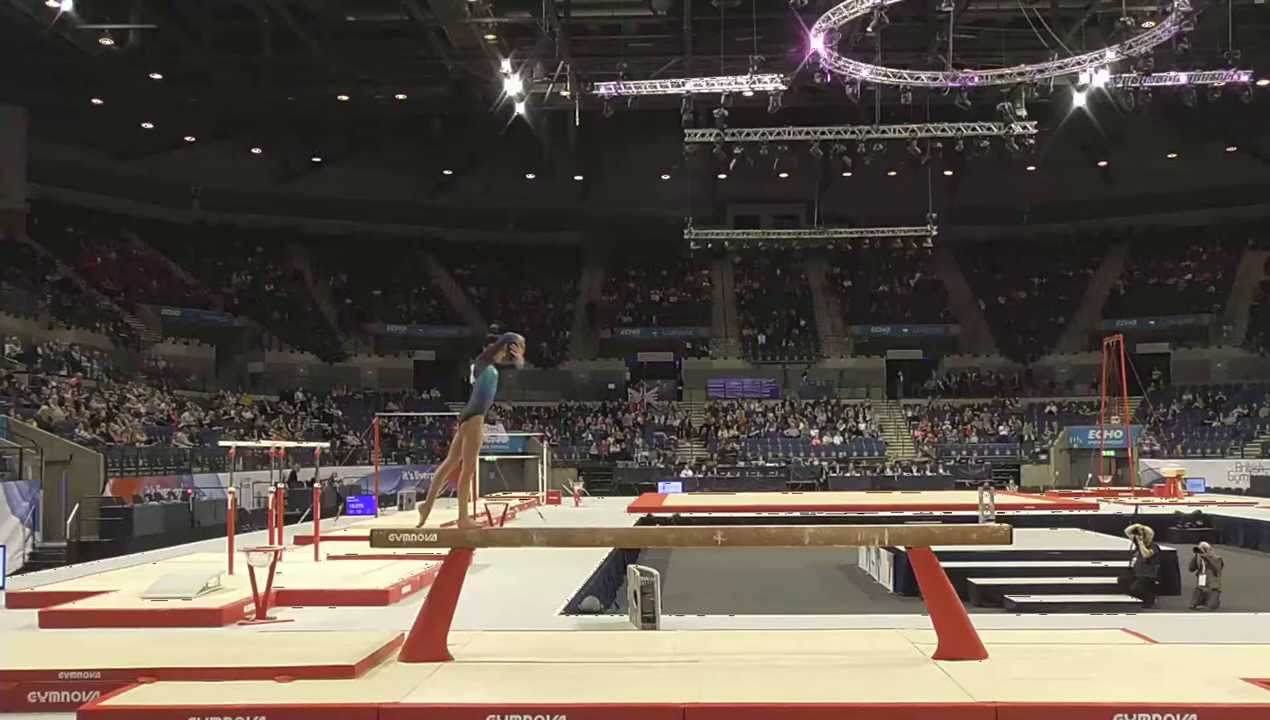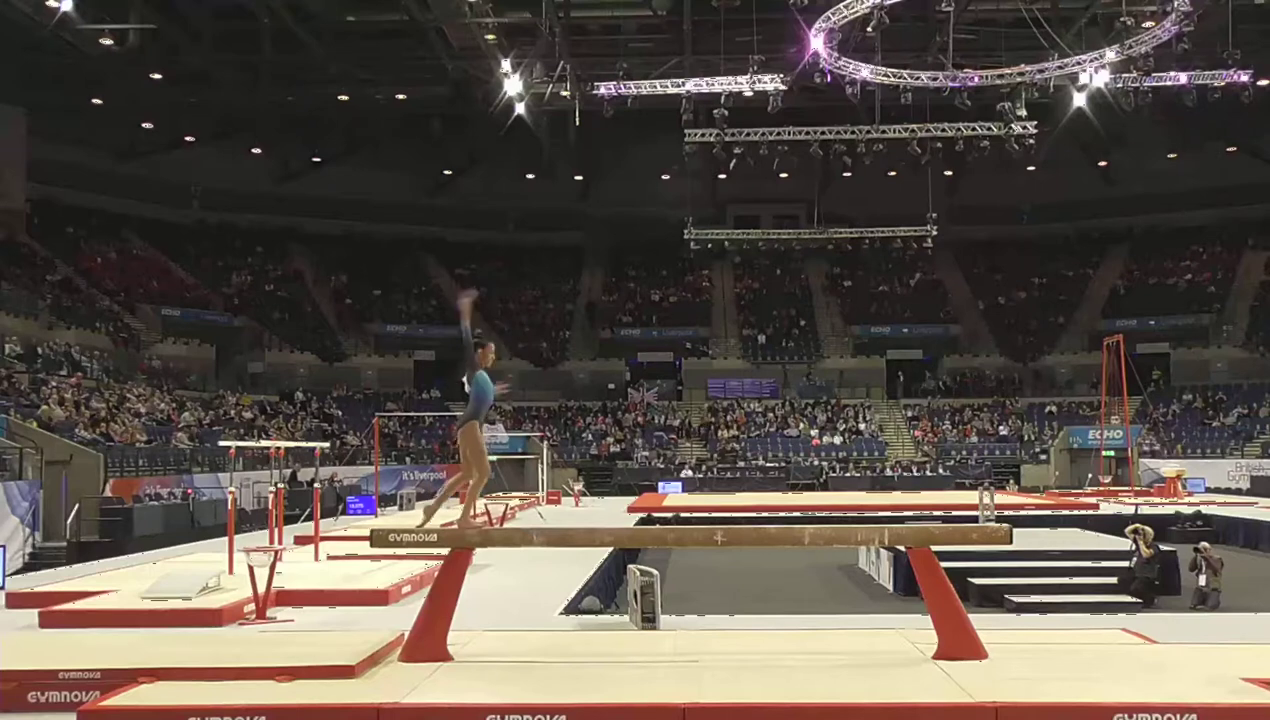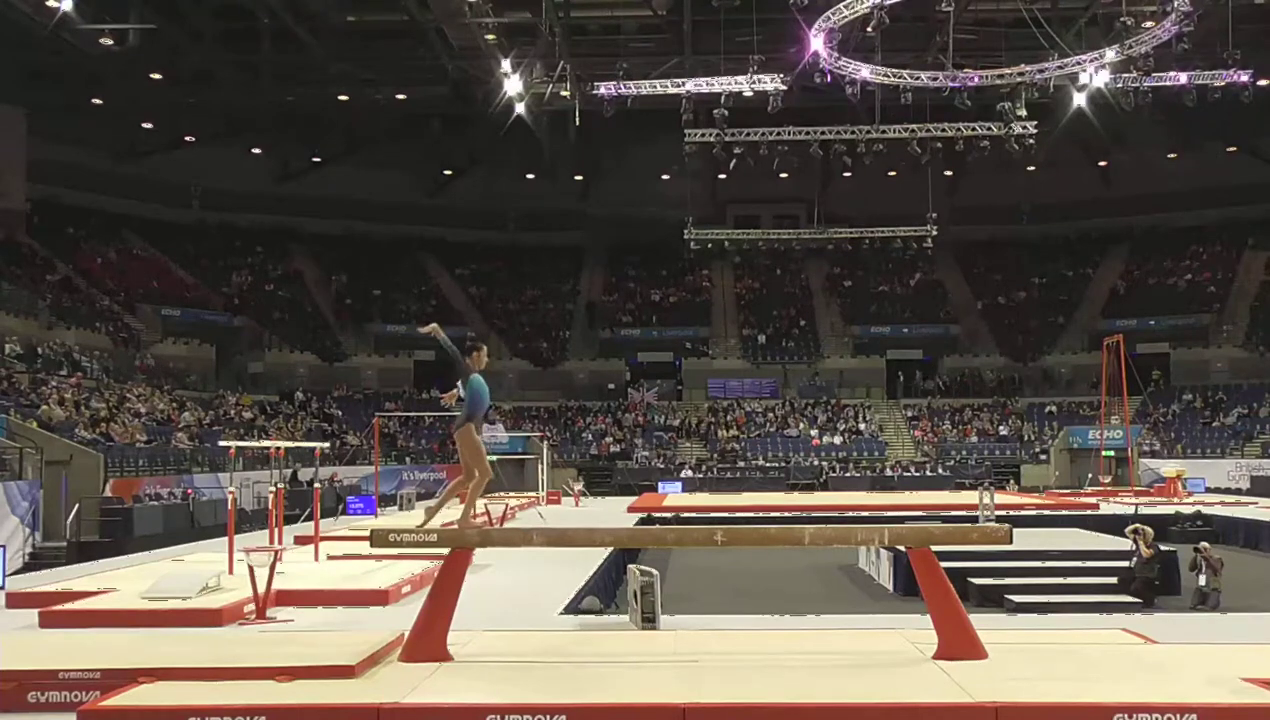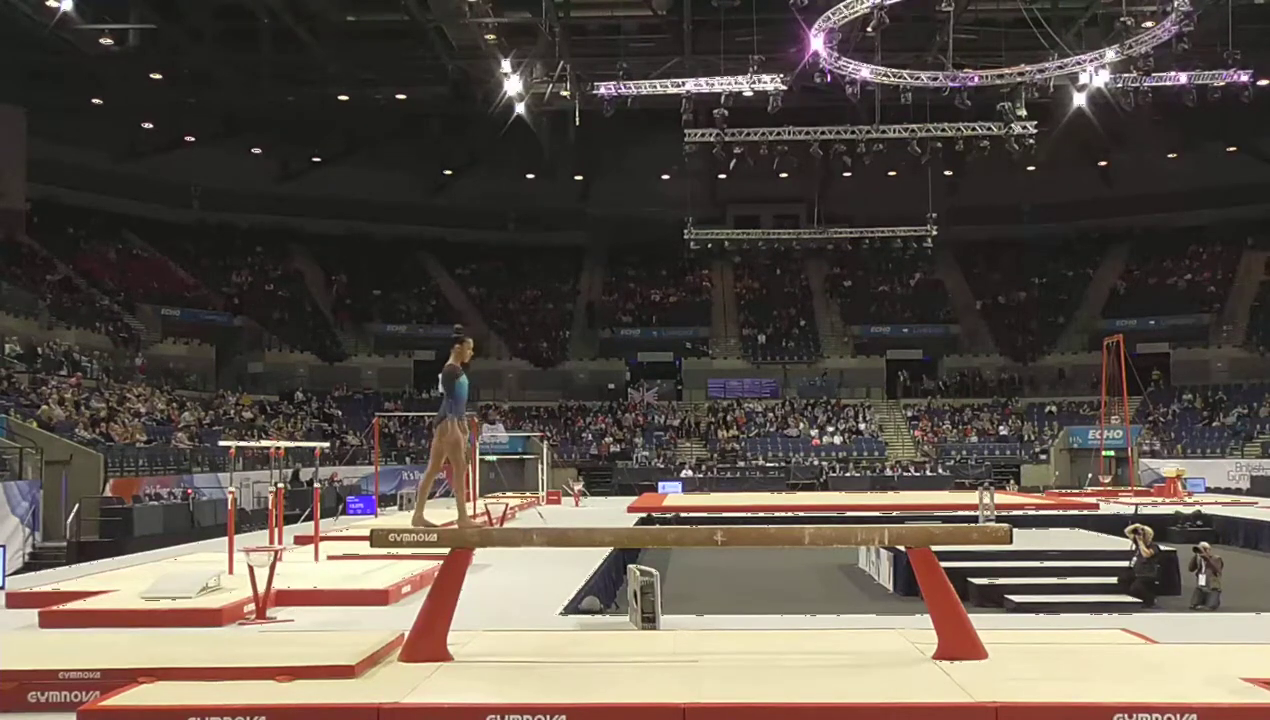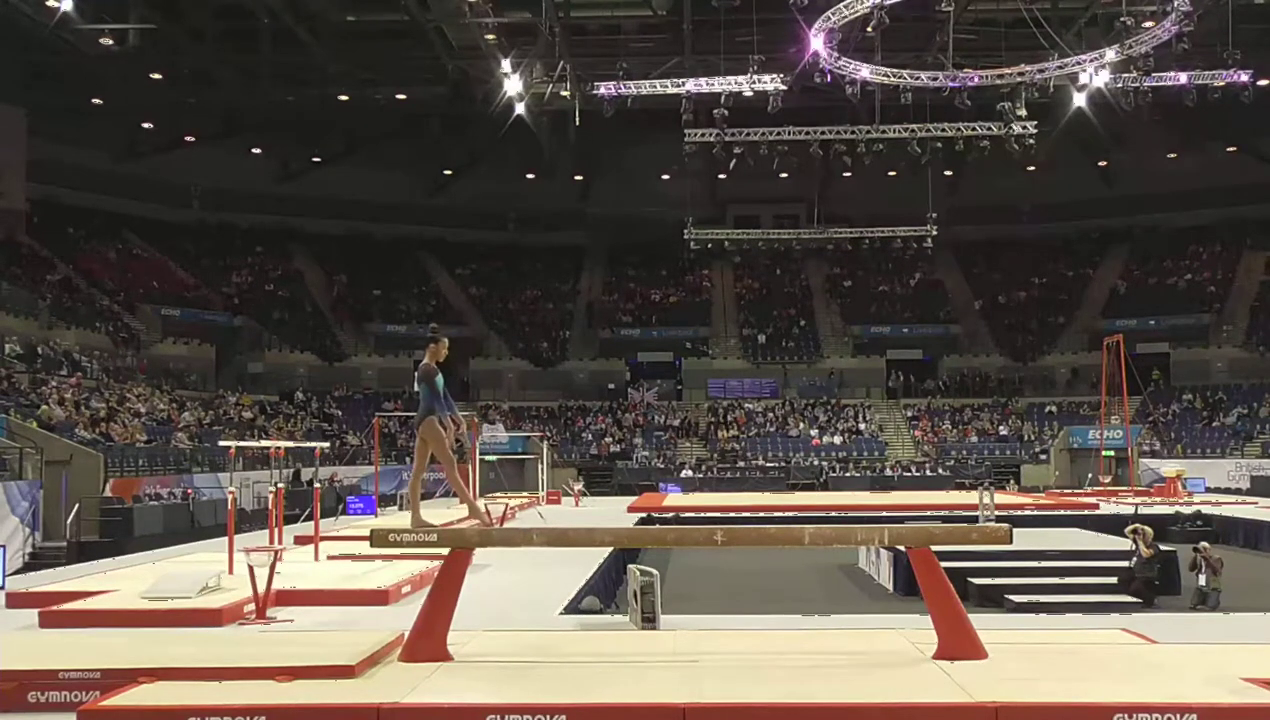
dt=0.5s
person 1, frame 1
left shoulder: (491, 367)
right shoulder: (482, 361)
left elbow: (517, 366)
right elbow: (506, 338)
left wrist: (519, 358)
right wrist: (518, 339)
left hip: (470, 418)
right hip: (473, 418)
left knee: (451, 462)
right knee: (468, 468)
left ankle: (427, 504)
right ankle: (463, 517)
person 1, frame 2
left shoulder: (481, 375)
right shoulder: (473, 369)
right elbow: (467, 338)
left wrist: (492, 392)
right wrist: (465, 311)
left hip: (473, 425)
right hip: (469, 425)
left knee: (466, 473)
right knee: (482, 471)
left ankle: (433, 507)
right ankle: (465, 517)
person 1, frame 3
left shoulder: (474, 376)
right shoulder: (468, 372)
right elbow: (452, 350)
right wrist: (437, 331)
left hip: (469, 429)
right hip: (466, 429)
left knee: (469, 476)
right knee: (485, 473)
left ankle: (435, 508)
right ankle: (465, 518)
person 1, frame 4
left shoulder: (457, 370)
right shoulder: (451, 370)
right elbow: (449, 399)
left wrist: (463, 426)
right wrist: (452, 425)
left hip: (452, 422)
right hip: (448, 422)
left knee: (433, 469)
right knee: (460, 467)
left ankle: (418, 515)
right ankle: (462, 517)
person 1, frame 5
left shoulder: (432, 369)
right shoulder: (427, 370)
left elbow: (445, 396)
right elbow: (437, 399)
left wrist: (459, 419)
right wrist: (449, 425)
left hip: (425, 422)
right hip: (428, 421)
left knee: (419, 469)
right knee: (450, 465)
left ankle: (416, 517)
right ankle: (473, 508)
